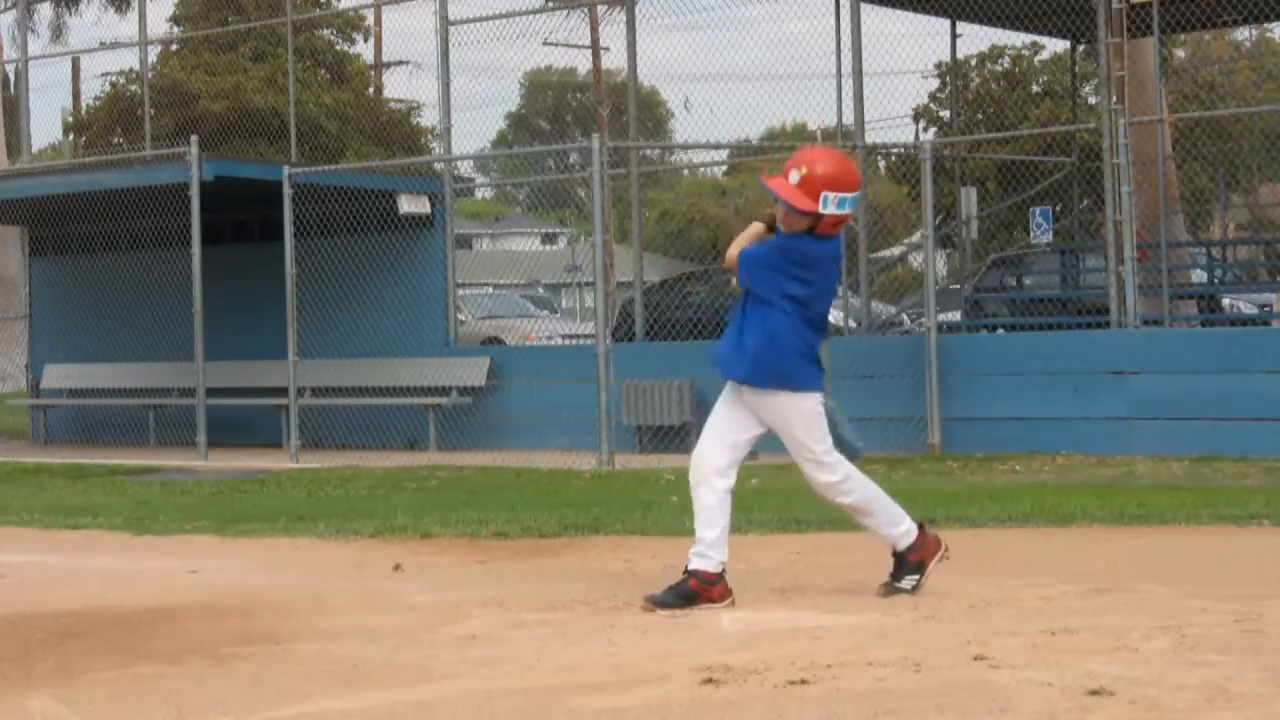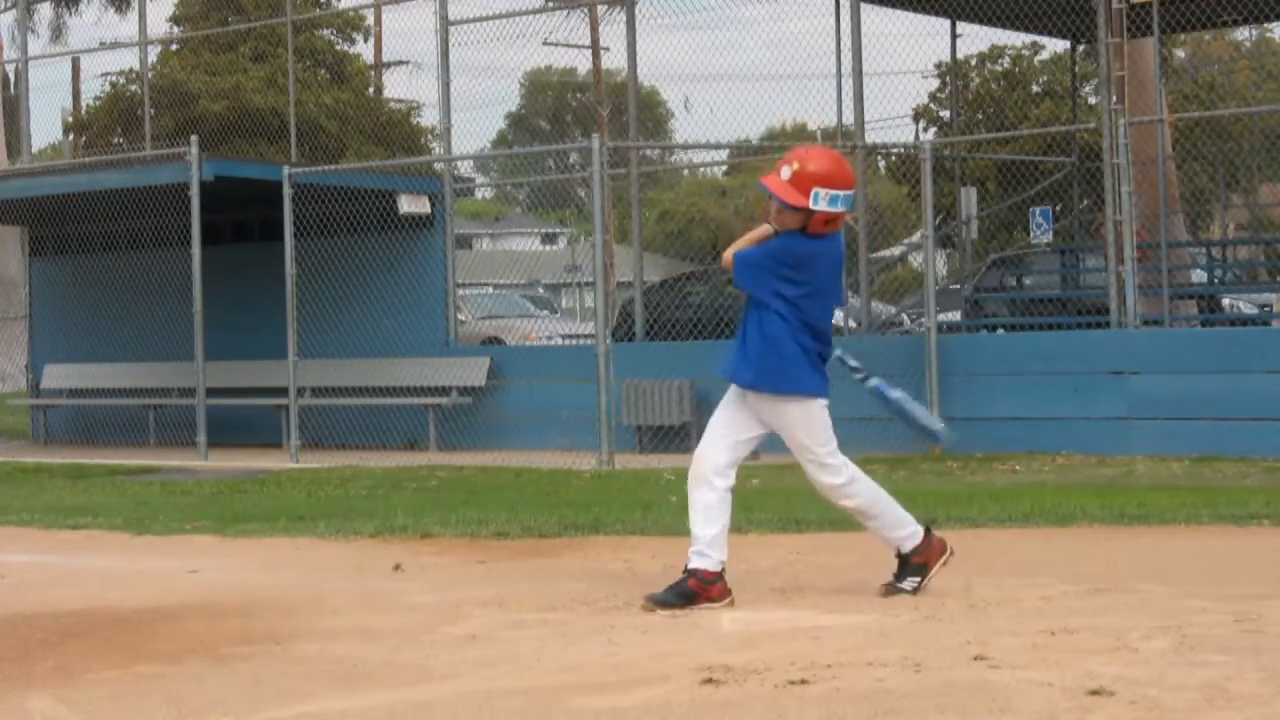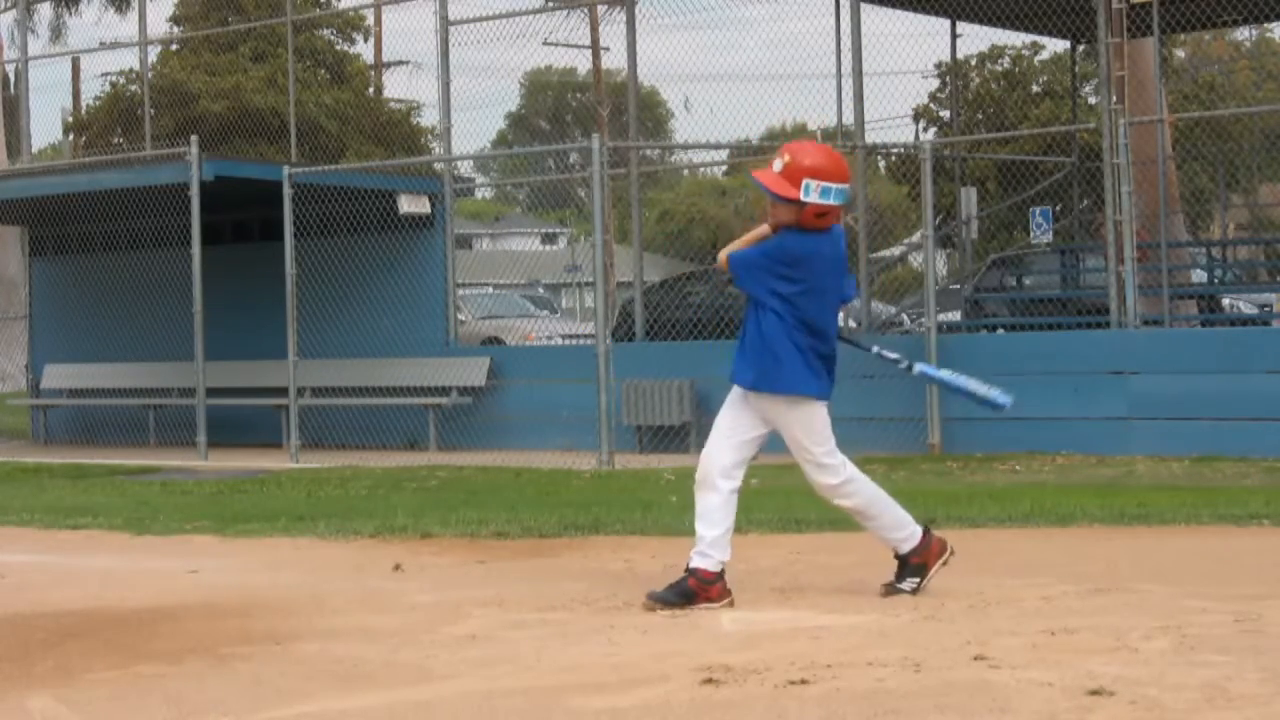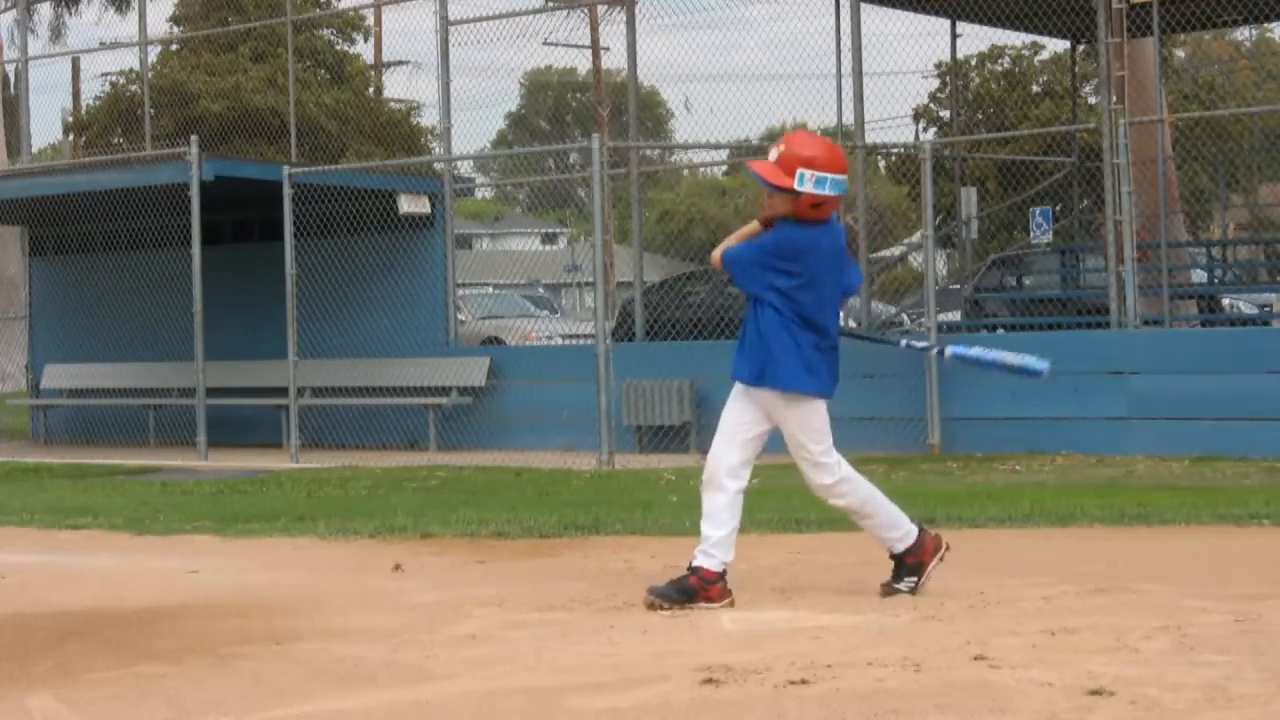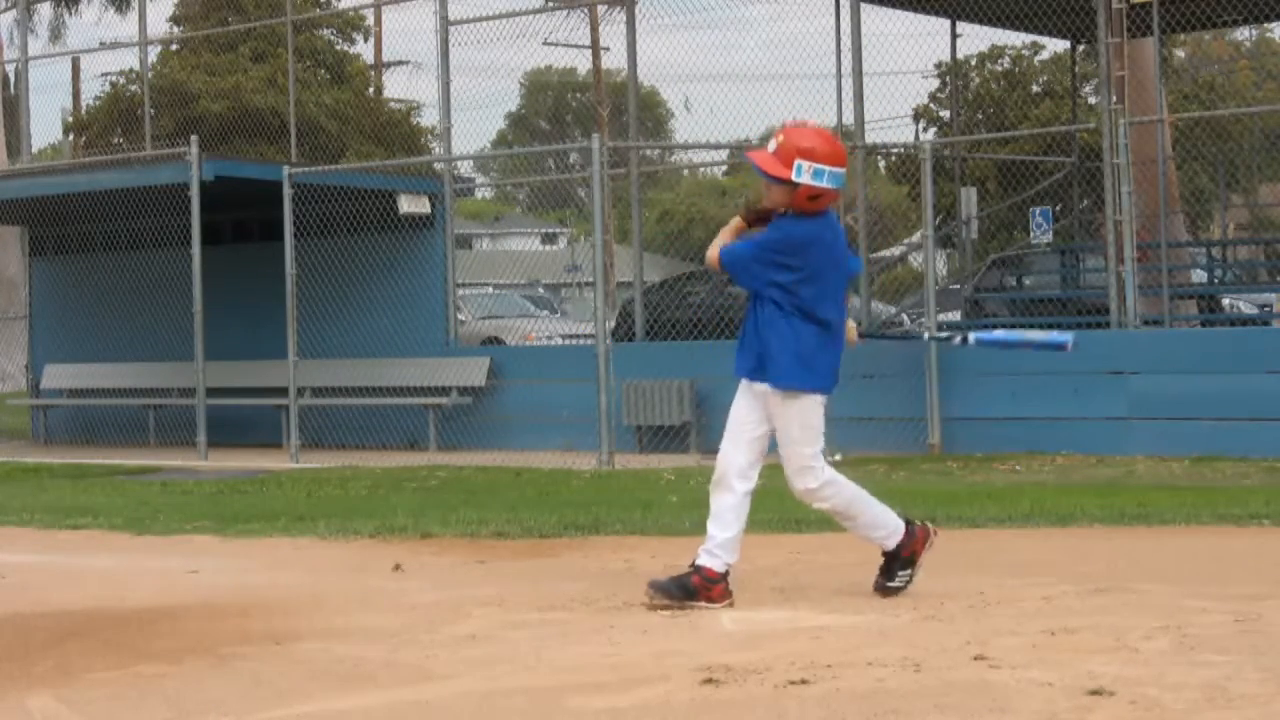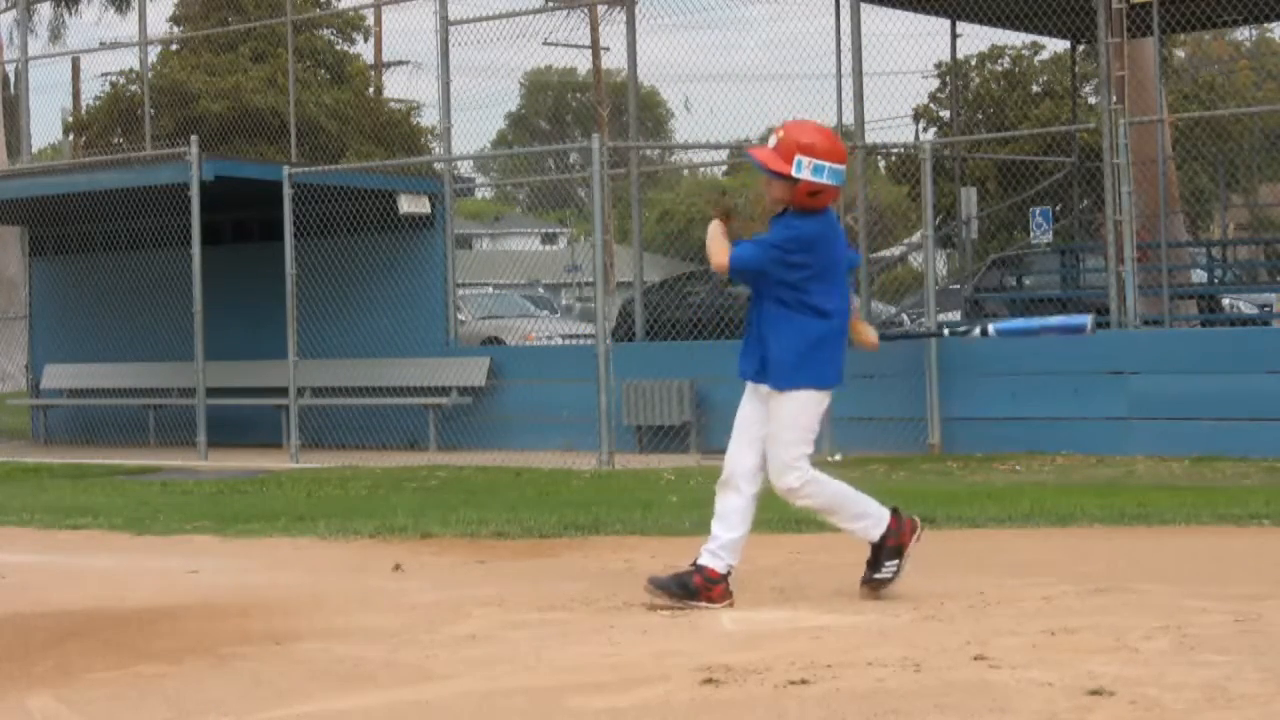
dt=0.1s
person 1, frame 1
left shoulder: (809, 248)
right shoulder: (801, 234)
left elbow: (736, 257)
left wrist: (758, 227)
left hip: (788, 383)
right hip: (746, 378)
left knee: (828, 474)
right knee: (707, 466)
left ankle: (914, 543)
right ankle: (706, 575)
person 1, frame 2
left shoulder: (795, 250)
right shoulder: (821, 239)
left elbow: (729, 260)
left wrist: (770, 228)
left hip: (791, 384)
right hip: (753, 379)
left knee: (833, 477)
right knee: (708, 466)
left ankle: (920, 545)
right ankle: (706, 574)
person 1, frame 3
left shoulder: (792, 248)
right shoulder: (826, 235)
left elbow: (726, 261)
right elbow: (842, 294)
left wrist: (767, 228)
left hip: (793, 383)
right hip: (756, 378)
left knee: (831, 476)
right knee: (715, 467)
left ankle: (919, 546)
right ankle: (706, 574)
person 1, frame 4
left shoulder: (791, 241)
right shoulder: (825, 228)
left elbow: (720, 258)
right elbow: (844, 286)
left wrist: (757, 226)
left hip: (795, 377)
right hip: (759, 372)
left knee: (826, 475)
right knee: (723, 468)
left ankle: (913, 544)
right ankle: (708, 574)
person 1, frame 5
left shoulder: (792, 236)
right shoulder: (821, 221)
left elbow: (717, 259)
right elbow: (843, 275)
left wrist: (742, 220)
right wrist: (839, 322)
left hip: (796, 372)
right hip: (762, 367)
left knee: (809, 480)
right knee: (732, 468)
left ankle: (901, 537)
right ankle: (711, 574)
person 1, frame 6
left shoulder: (800, 231)
right shoulder: (812, 221)
left elbow: (725, 262)
right elbow: (839, 272)
left wrist: (717, 223)
right wrist: (852, 326)
left hip: (801, 371)
right hip: (771, 367)
left knee: (790, 477)
right knee: (740, 471)
left ankle: (887, 529)
right ankle: (711, 574)
